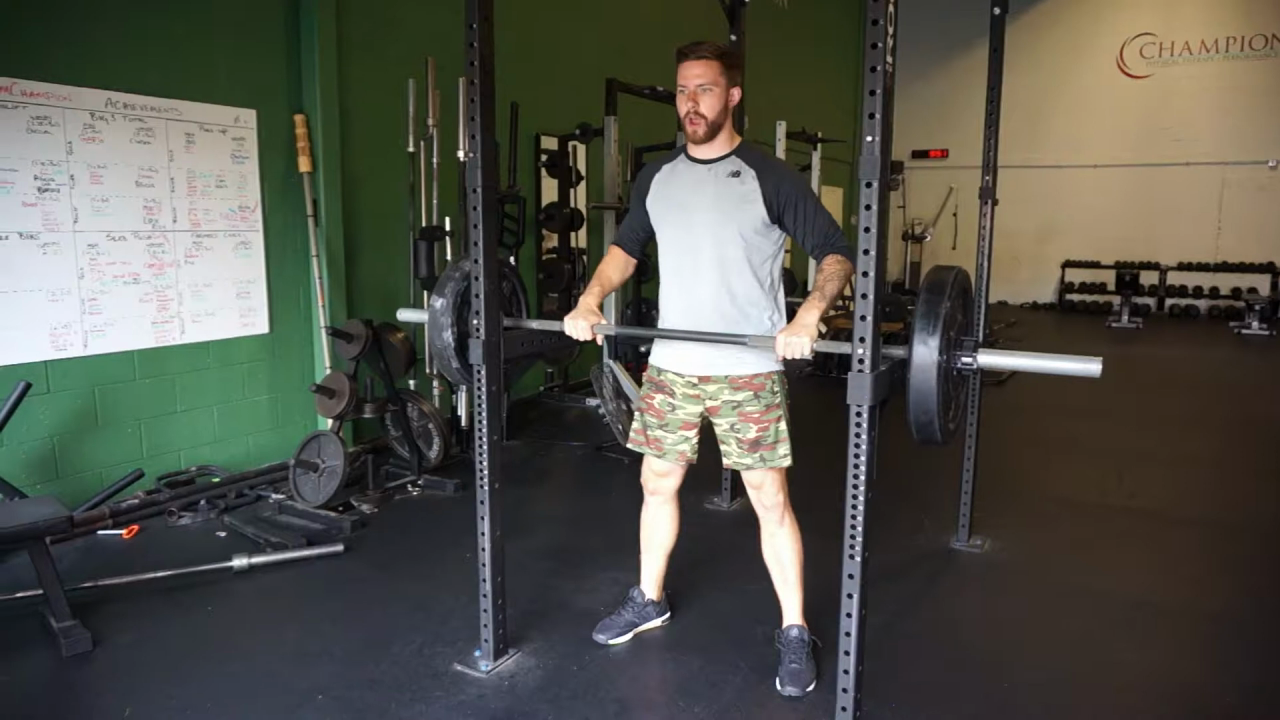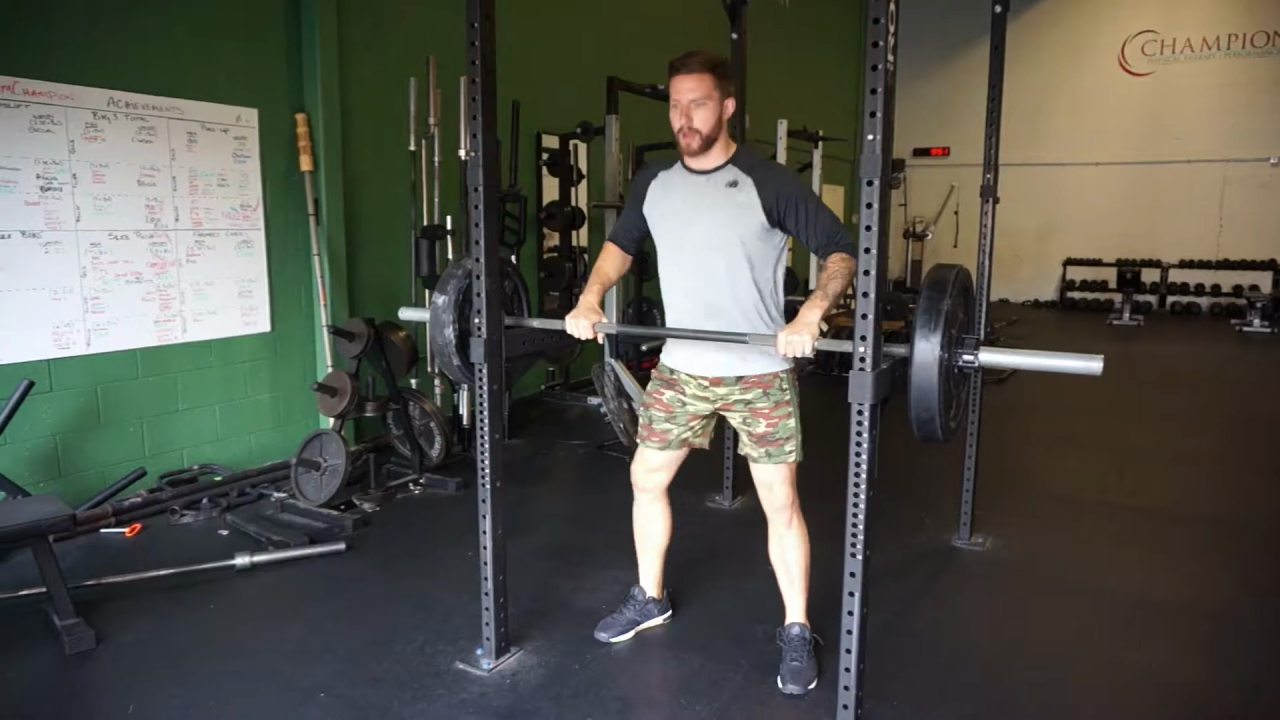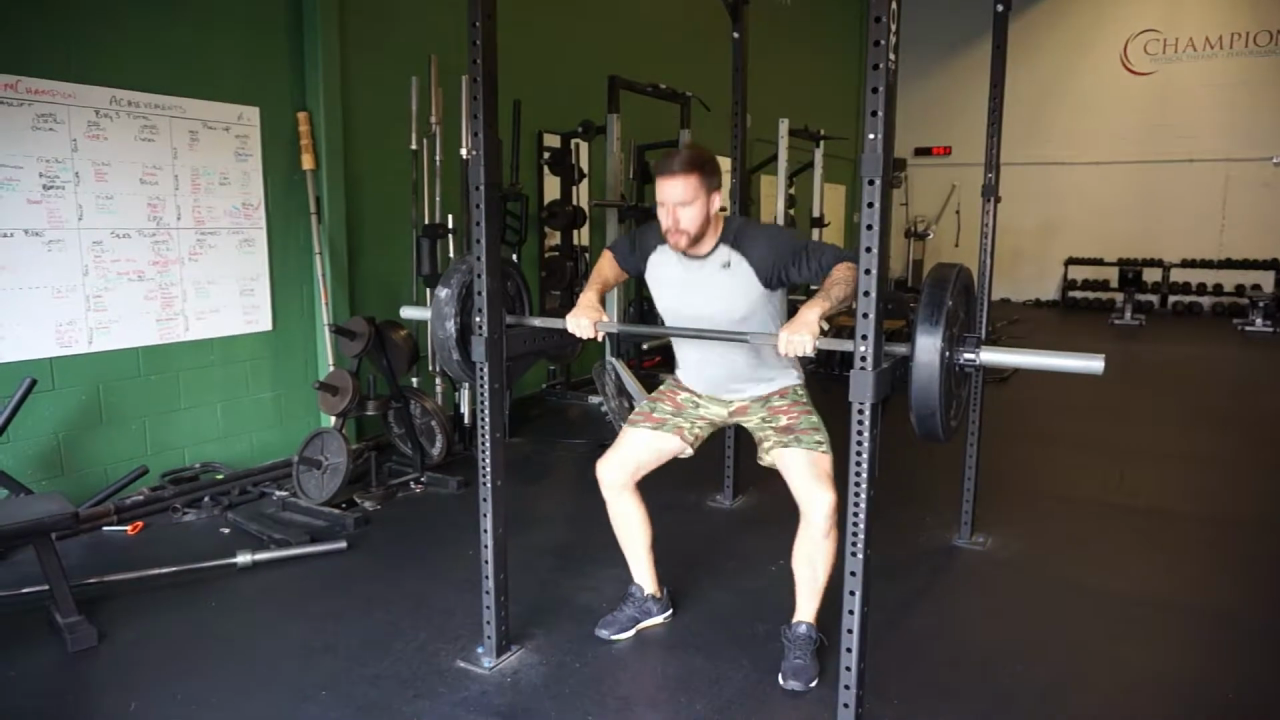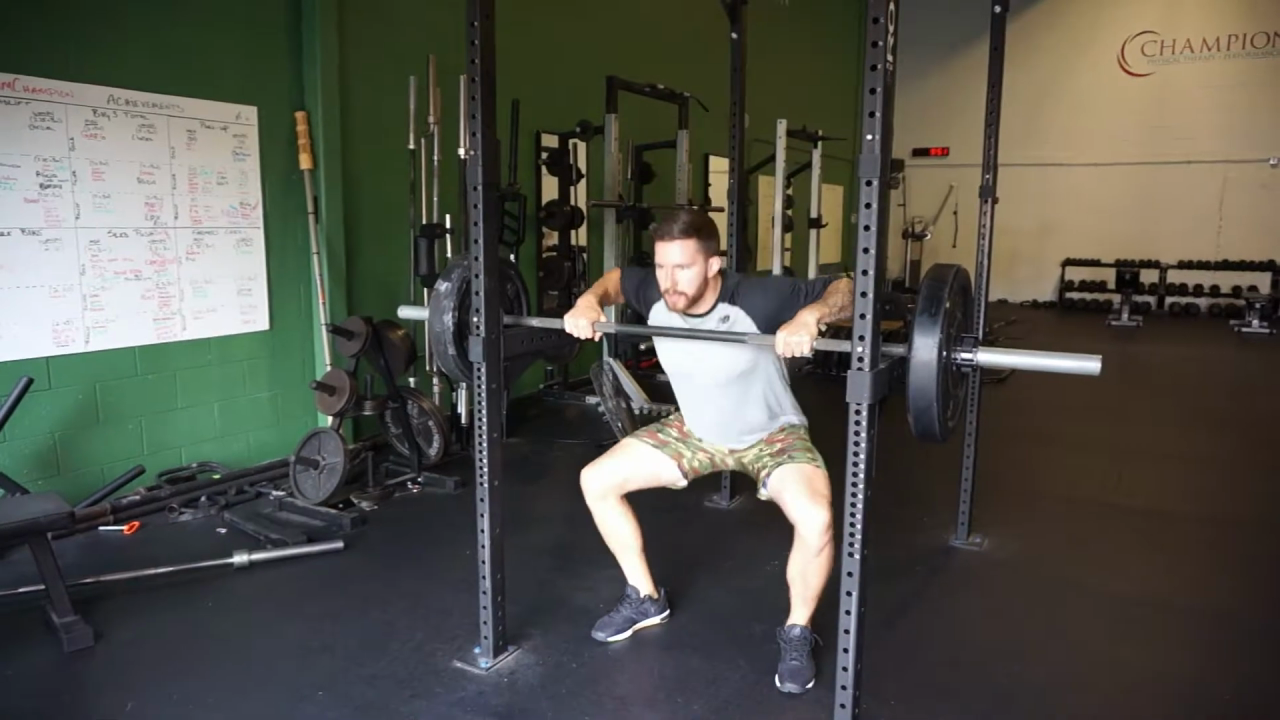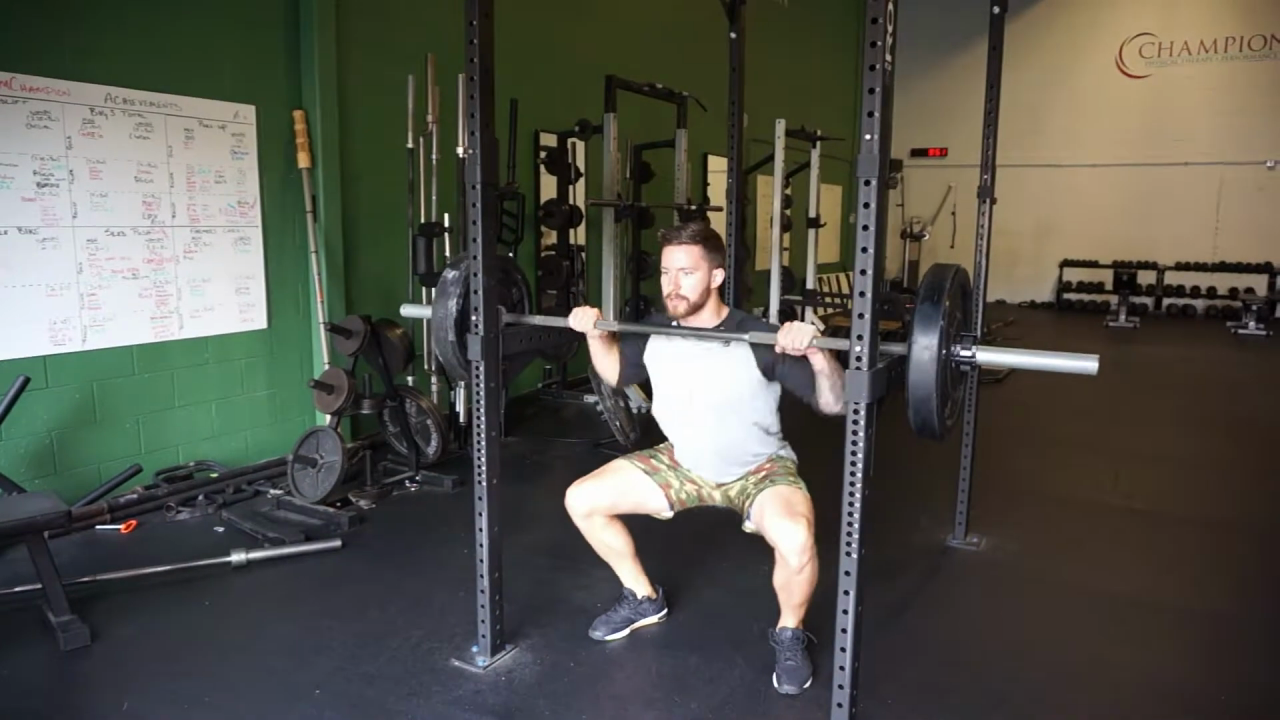
dt=0.3s
person 1, frame 1
left shoulder: (768, 176)
right shoulder: (657, 176)
left elbow: (835, 251)
right elbow: (627, 246)
left wrist: (807, 316)
right wrist: (590, 300)
left hip: (748, 369)
right hip: (671, 364)
left knee: (770, 500)
right knee: (658, 485)
left ankle: (794, 634)
right ankle: (650, 599)
person 1, frame 2
left shoulder: (767, 181)
right shoulder: (654, 181)
left elbow: (841, 249)
right elbow: (621, 244)
left wrist: (812, 313)
right wrist: (589, 298)
left hip: (758, 368)
right hip: (682, 365)
left knee: (780, 501)
right knee: (647, 479)
left ankle: (797, 633)
right ankle: (649, 599)
person 1, frame 3
left shoulder: (761, 246)
right shoulder: (651, 245)
left elbow: (846, 265)
right elbow: (614, 256)
left wrist: (812, 311)
right wrist: (589, 298)
left hip: (771, 388)
right hip: (693, 386)
left knee: (820, 503)
right knee: (612, 471)
left ankle: (802, 632)
right ankle: (648, 596)
person 1, frame 4
left shoulder: (757, 299)
right shoulder: (655, 297)
left elbow: (843, 290)
right elbow: (620, 278)
left wrist: (809, 320)
right wrist: (591, 301)
left hip: (772, 434)
right hip: (695, 431)
left knee: (816, 520)
right knee: (596, 481)
left ankle: (796, 634)
right ankle: (646, 599)
person 1, frame 5
left shoulder: (758, 340)
right shoulder: (653, 333)
left elbow: (835, 403)
right elbow: (618, 373)
left wrist: (813, 347)
right wrist: (595, 332)
left hip: (759, 468)
right hip: (683, 462)
left knee: (795, 539)
right knee: (581, 500)
left ankle: (790, 634)
right ankle: (644, 599)
